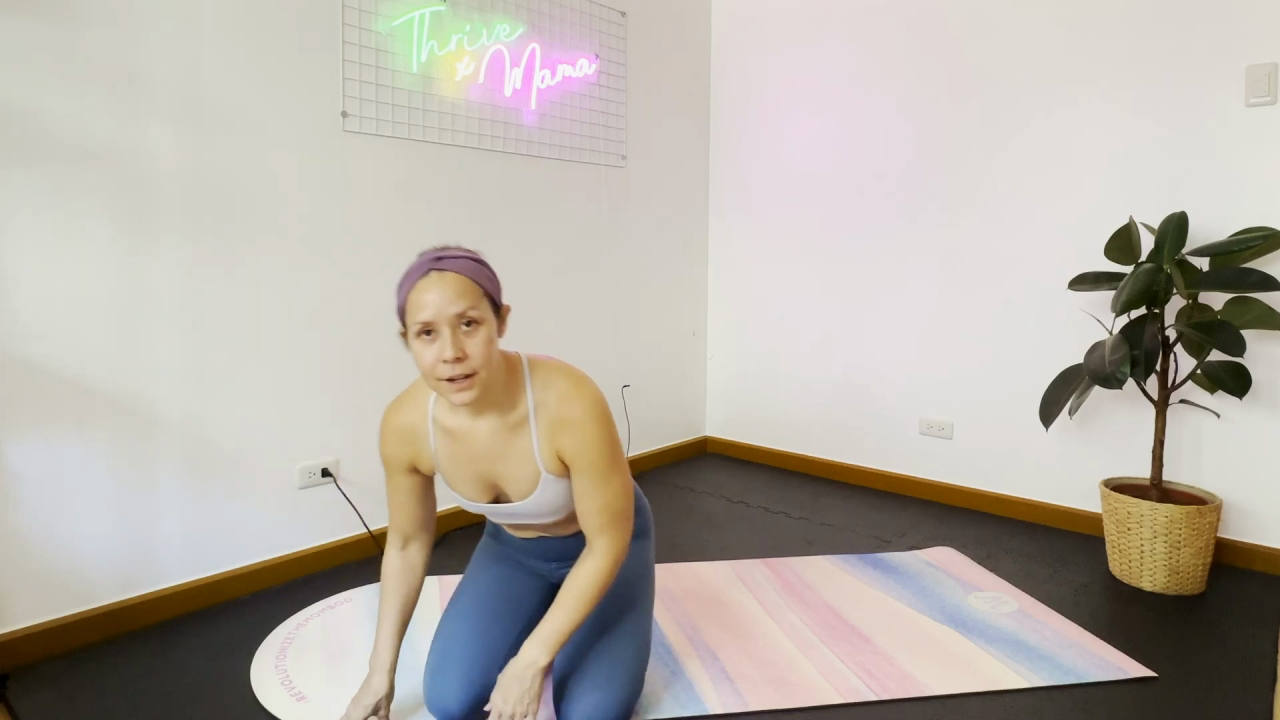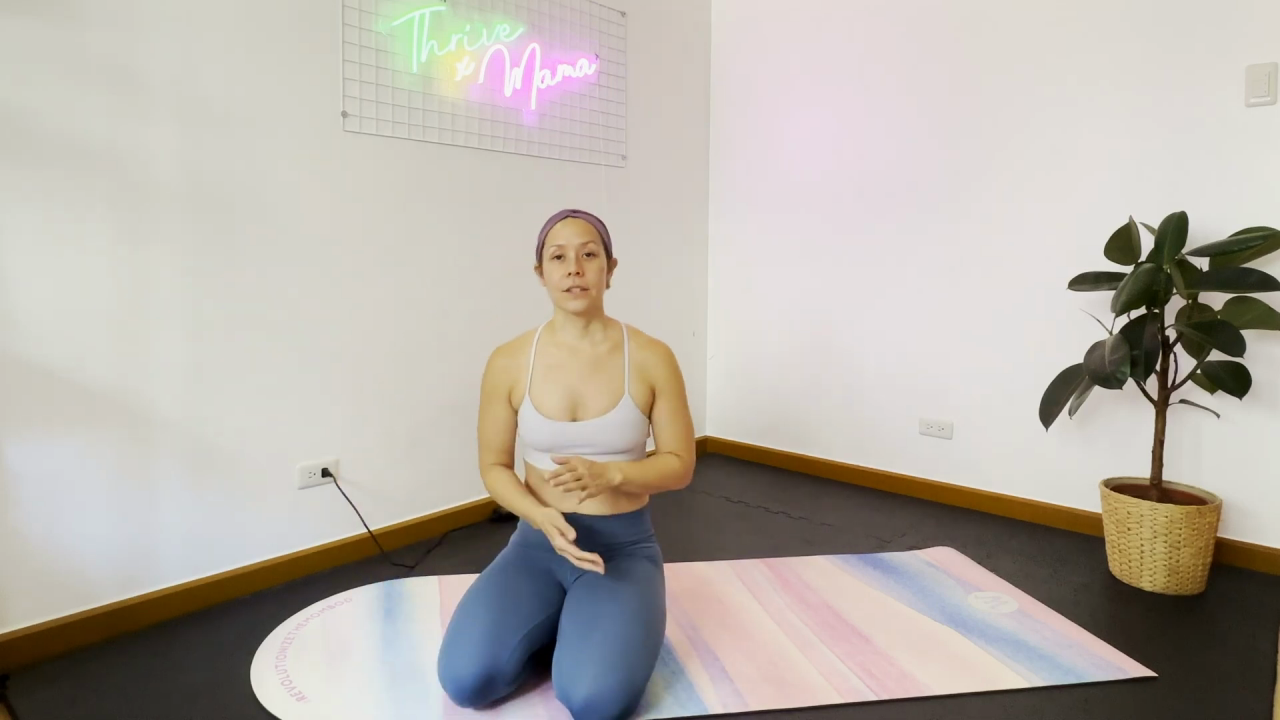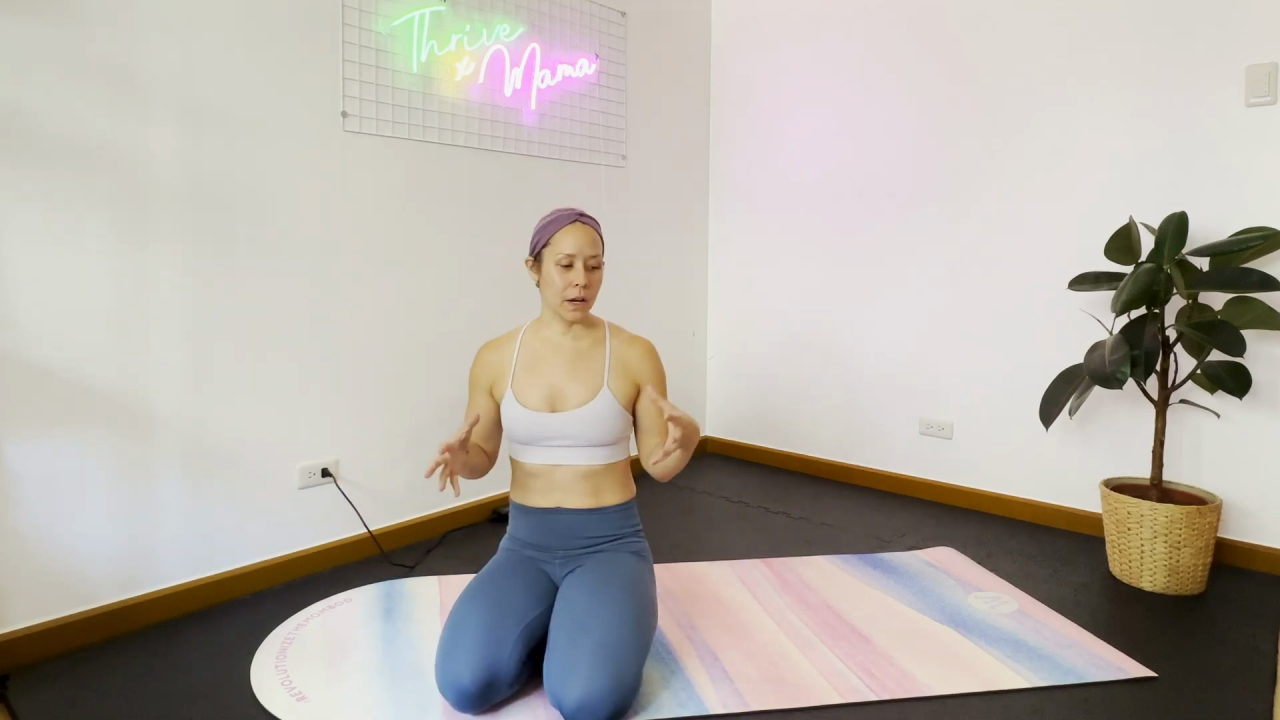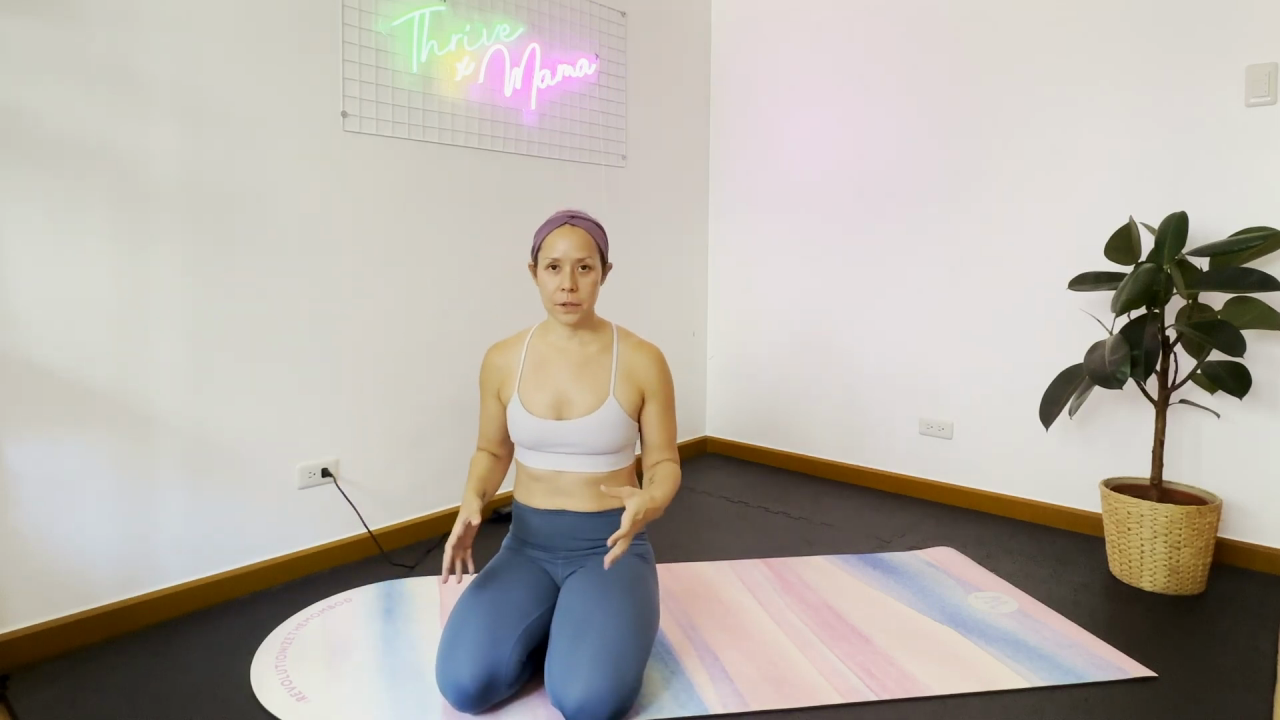
dt=0.7s
person 1, frame 1
left shoulder: (571, 403)
right shoulder: (405, 424)
left elbow: (607, 542)
right elbow: (407, 544)
left wrist: (533, 659)
right wrist: (381, 672)
left hip: (601, 544)
right hip: (512, 548)
right ankle: (539, 622)
person 1, frame 2
left shoulder: (651, 358)
right shoulder: (508, 361)
left elbow: (679, 465)
right elbow: (494, 468)
left wrist: (607, 473)
right wrist: (541, 516)
left hip: (623, 547)
right hip: (539, 544)
left ankle: (600, 629)
right ankle: (555, 629)
person 1, frame 3
left shoulder: (634, 354)
right shoulder: (495, 357)
left elbow: (660, 462)
right elbow: (481, 455)
left wrist: (683, 439)
right wrist: (459, 457)
left hip: (610, 544)
right hip: (526, 545)
left ankle: (601, 628)
right ankle: (553, 628)
person 1, frame 4
left shoulder: (642, 361)
right shoulder: (503, 360)
left elbow: (663, 463)
left wrist: (650, 502)
right wrist: (472, 500)
left hip: (610, 547)
right hip: (529, 545)
left ankle: (605, 627)
right ankle: (552, 632)
